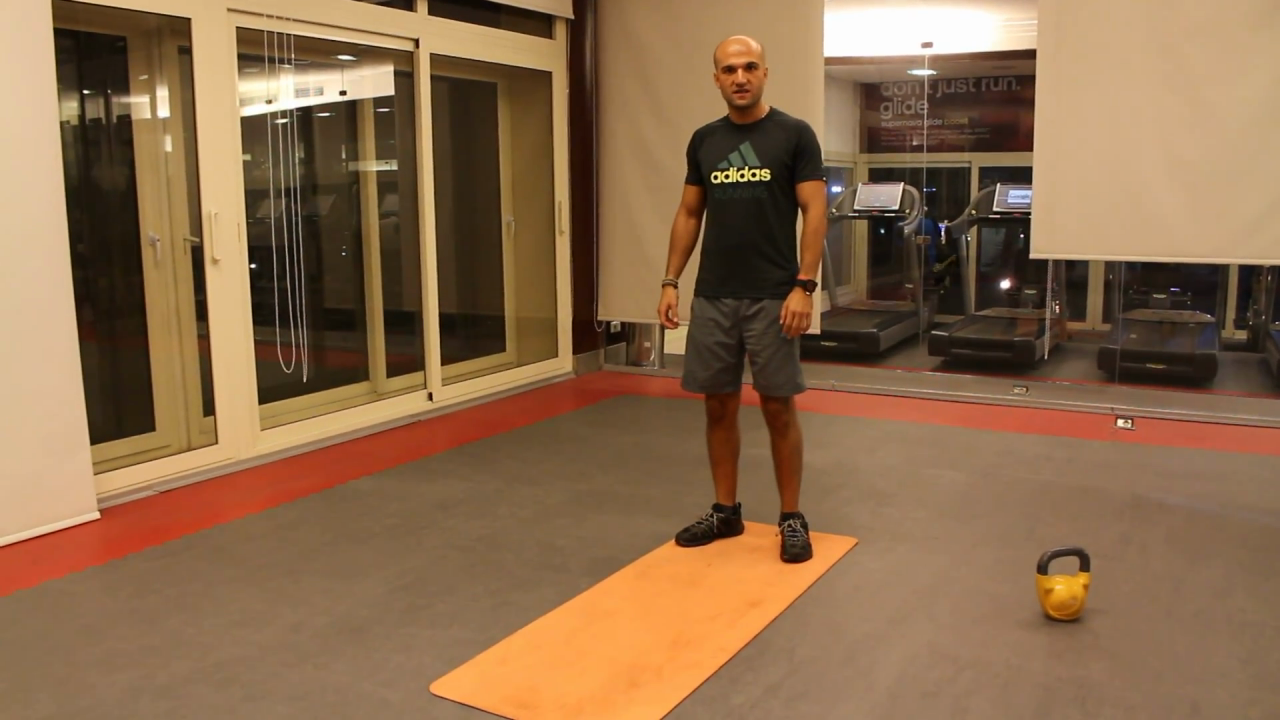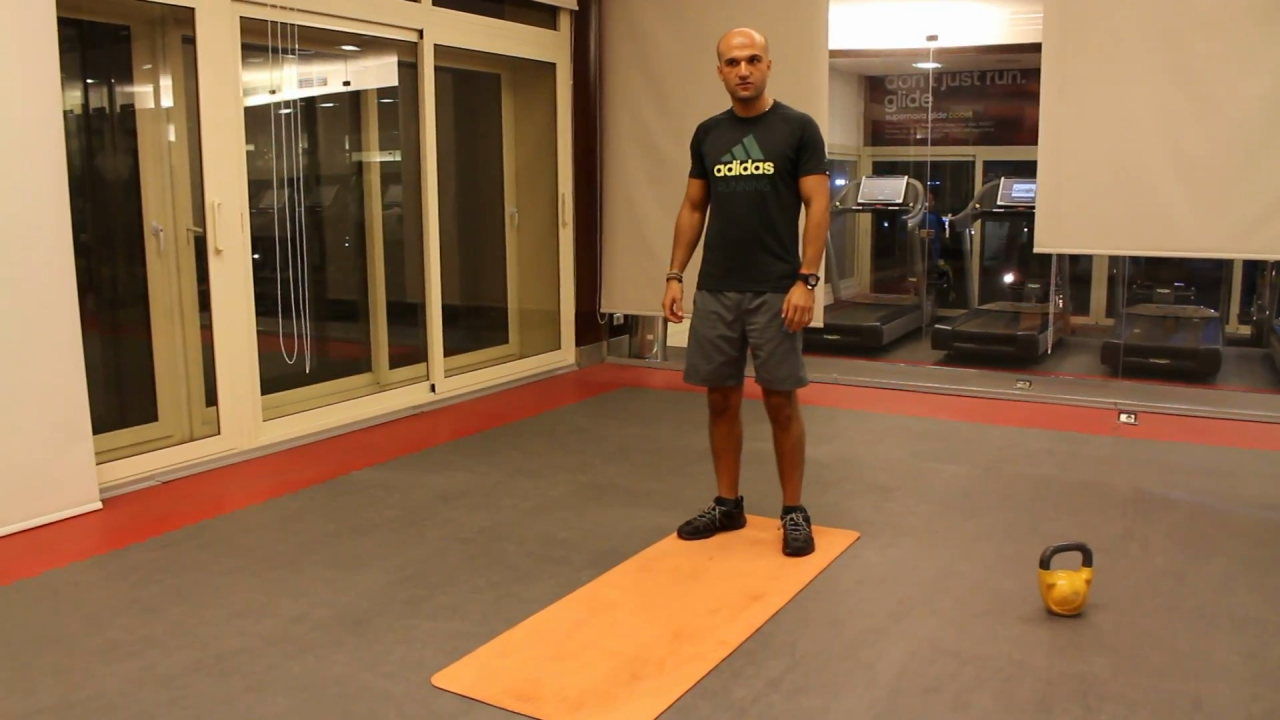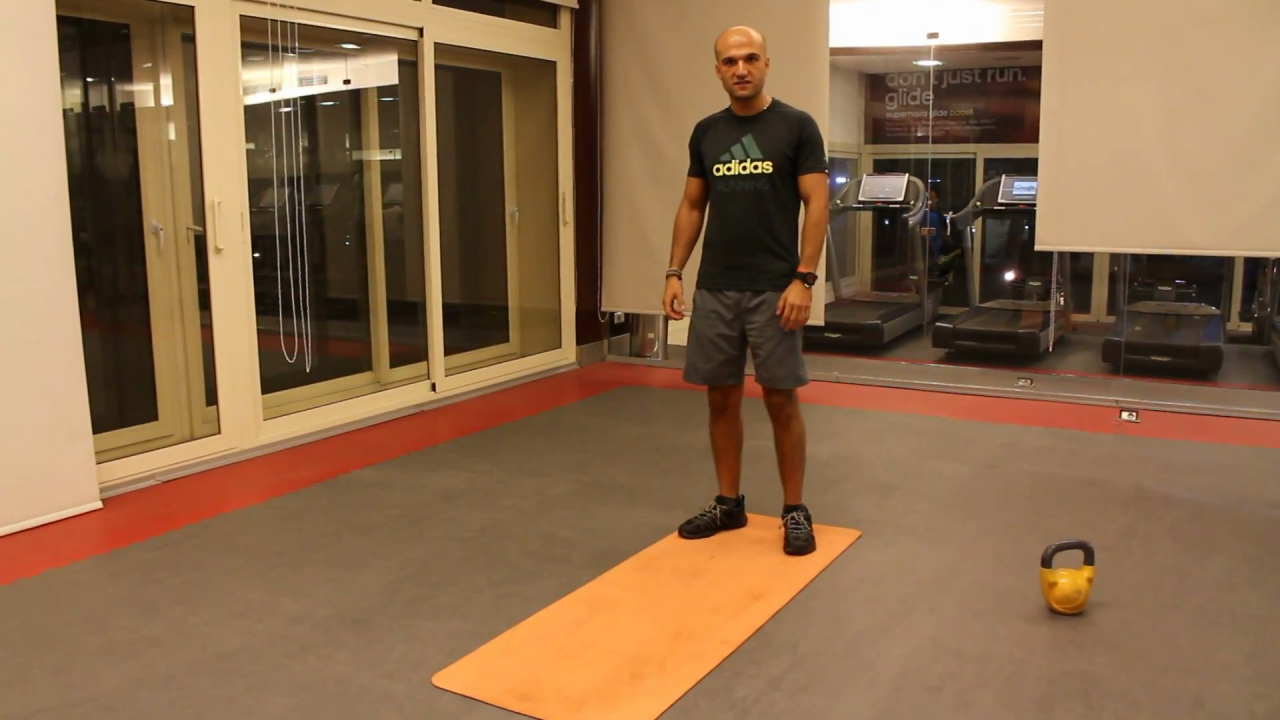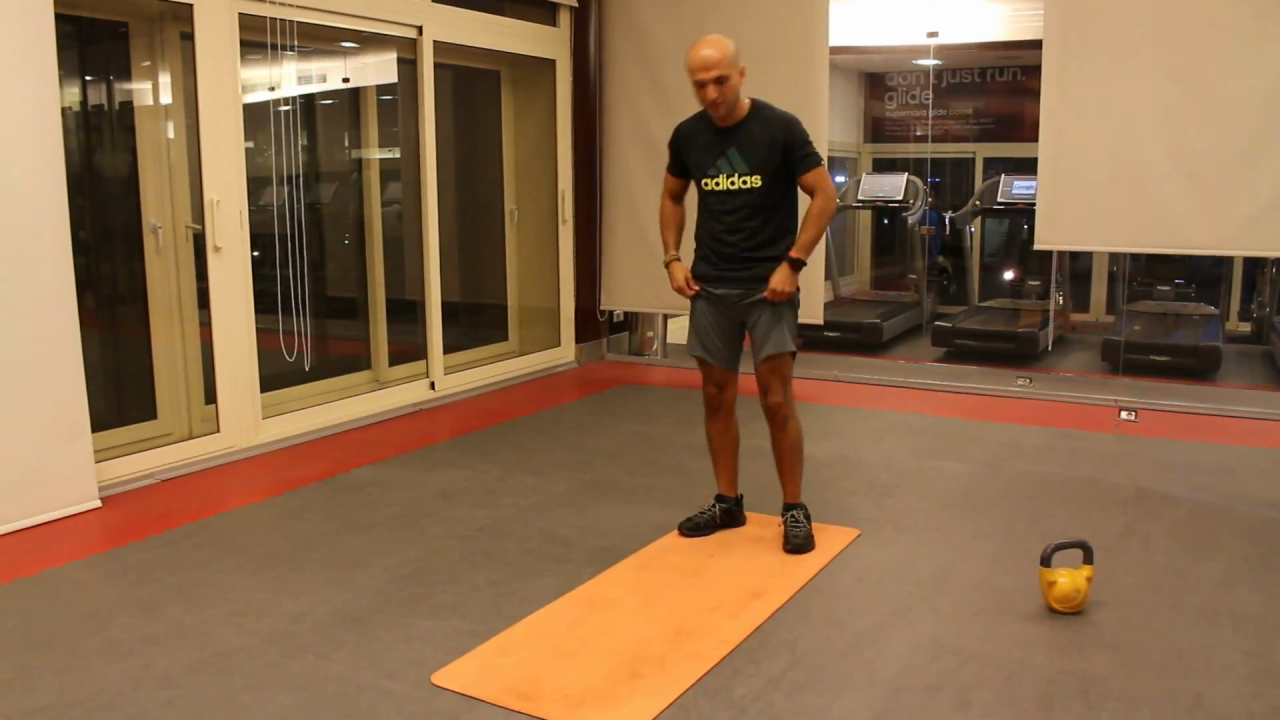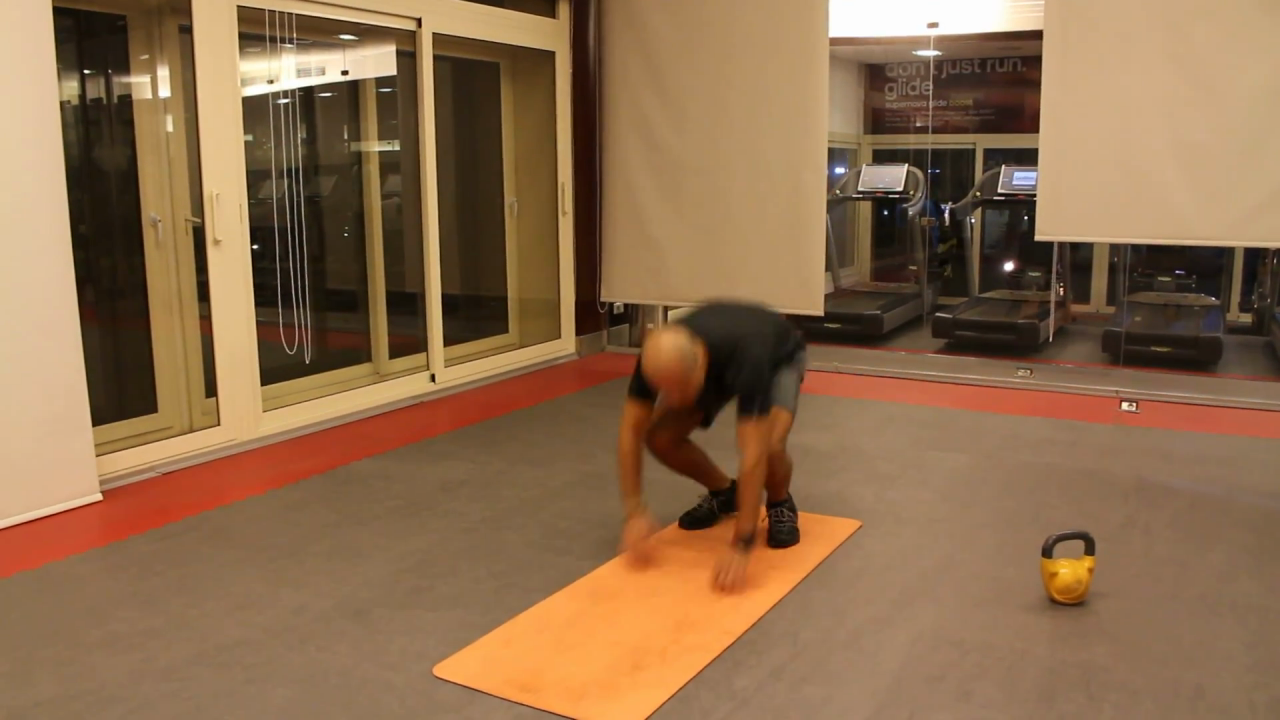
dt=0.5s
person 1, frame 1
left shoulder: (794, 134)
right shoulder: (703, 140)
left elbow: (814, 212)
right elbow: (689, 213)
left wrist: (804, 286)
right wrist: (670, 280)
left hip: (772, 297)
right hip: (712, 297)
left knee: (778, 406)
right knee: (718, 404)
left ankle: (791, 517)
right ankle: (725, 510)
person 1, frame 2
left shoulder: (797, 128)
right shoulder: (707, 133)
left elbow: (818, 206)
right elbow: (693, 208)
left wrist: (806, 280)
right wrist: (674, 276)
left hip: (774, 291)
right hip: (715, 290)
left knee: (781, 401)
right knee: (720, 398)
left ankle: (793, 511)
right ankle: (727, 504)
person 1, frame 3
left shoulder: (796, 126)
right shoulder: (706, 132)
left elbow: (817, 204)
right elbow: (691, 206)
left wrist: (803, 278)
right wrist: (674, 272)
left hip: (773, 289)
right hip: (714, 289)
left knee: (781, 400)
right knee: (721, 397)
left ankle: (795, 511)
right ankle: (729, 503)
person 1, frame 4
left shoulder: (781, 128)
right shoulder: (686, 136)
left elbow: (825, 195)
right elbow: (671, 198)
left wrist: (792, 263)
right wrist: (673, 258)
left hip: (769, 283)
right hip: (711, 284)
left knee: (776, 398)
right knee: (716, 394)
left ankle: (794, 508)
right ankle: (727, 501)
person 1, frame 5
left shoulder: (746, 362)
right shoulder: (657, 358)
left elbow: (753, 460)
right elbow: (631, 434)
left wrist: (741, 543)
right wrist: (634, 511)
left hip: (777, 356)
right hip: (725, 345)
left knee: (768, 447)
right knee: (659, 440)
left ankle: (781, 503)
right ankle: (721, 492)
